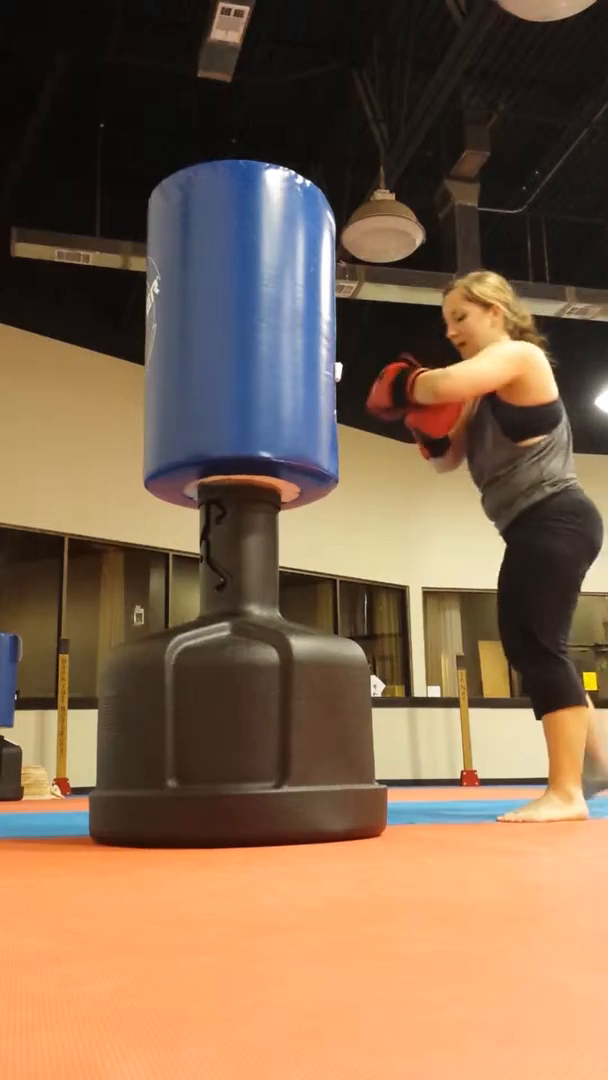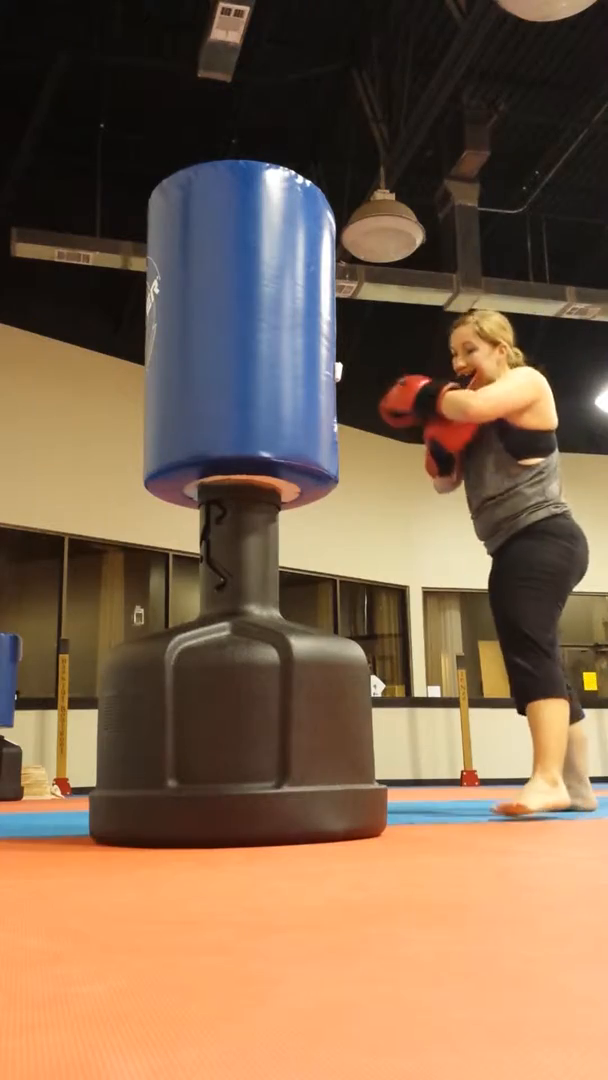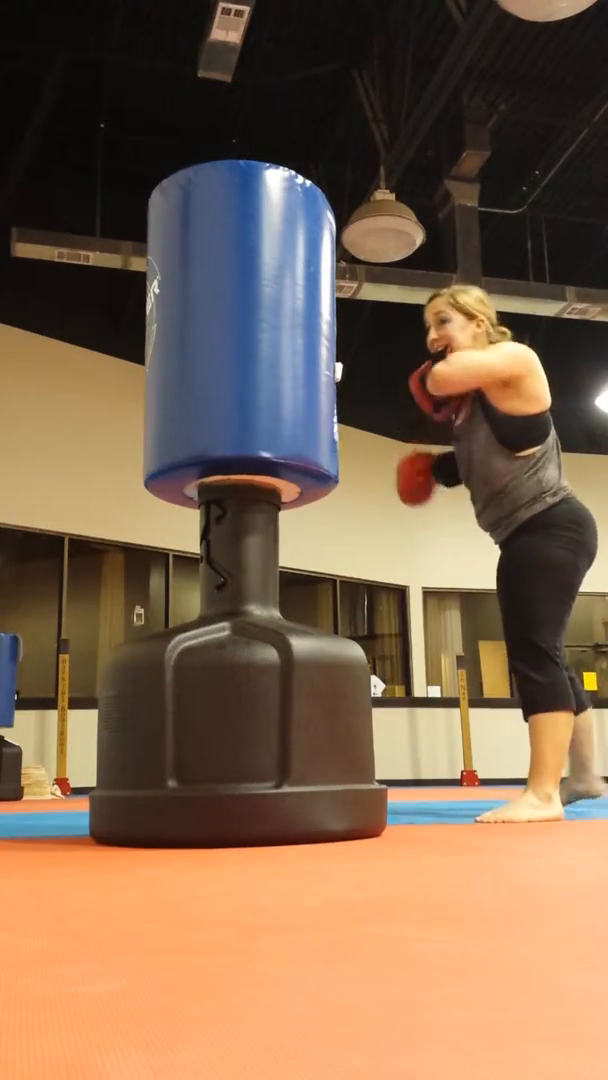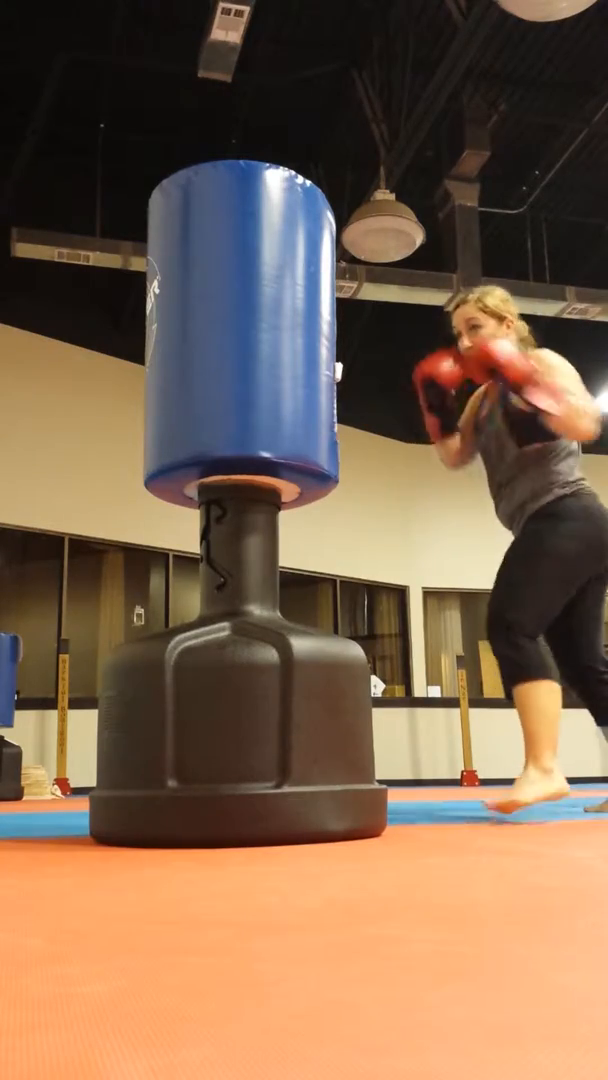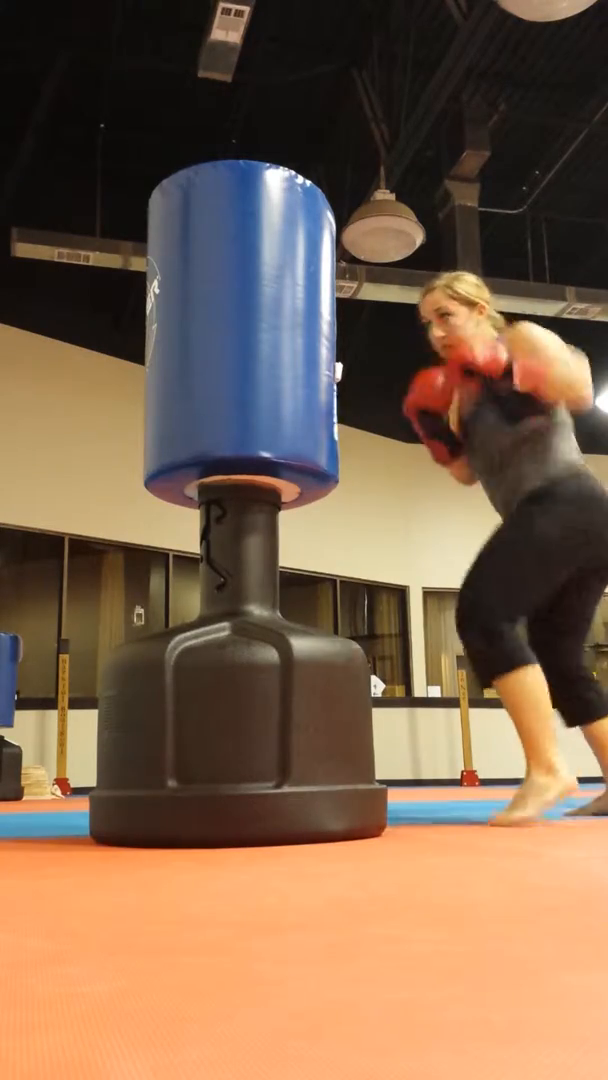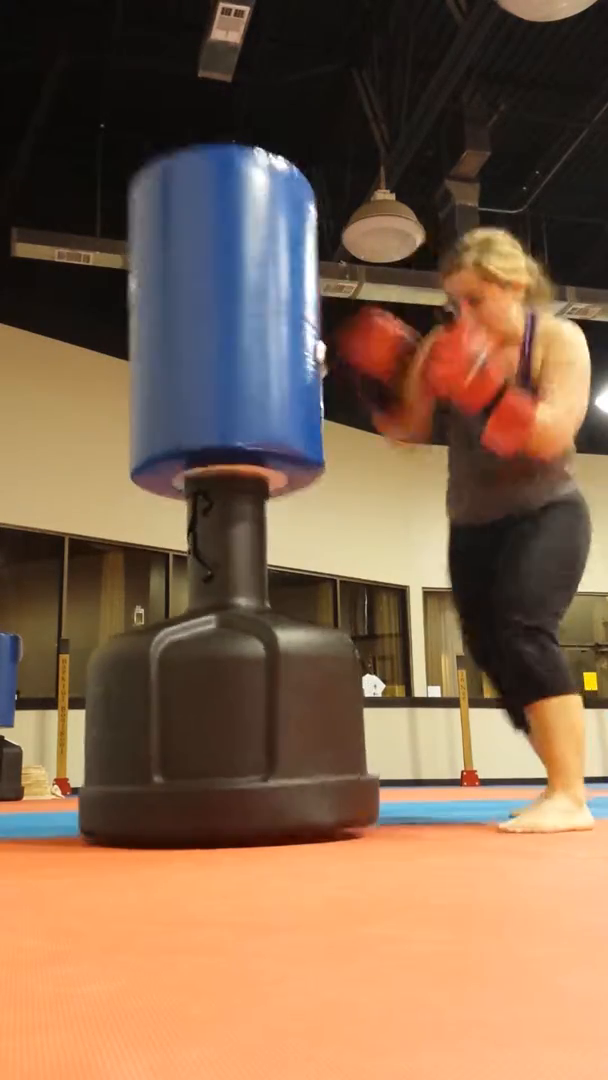
dt=0.5s
person 1, frame 1
left shoulder: (517, 355)
right shoulder: (485, 390)
left elbow: (445, 385)
right elbow: (448, 459)
left wrist: (399, 386)
right wrist: (428, 425)
left hip: (552, 523)
right hip: (538, 530)
left knee: (539, 648)
right knee: (528, 646)
person 1, frame 2
left shoulder: (526, 381)
right shoulder: (478, 418)
left elbow: (473, 406)
right elbow: (444, 481)
left wrist: (421, 397)
right wrist: (446, 441)
left hip: (545, 540)
right hip: (515, 549)
left knee: (529, 647)
right knee: (538, 654)
left ankle: (548, 780)
right ankle: (578, 786)
person 1, frame 3
left shoulder: (514, 359)
right shoulder: (472, 394)
left elbow: (444, 376)
left wrist: (427, 385)
right wrist: (442, 469)
left hip: (550, 530)
right hip: (524, 538)
left knee: (534, 652)
right knee: (541, 655)
left ankle: (542, 793)
person 1, frame 4
left shoulder: (541, 364)
right shoulder: (486, 394)
right elbow: (453, 457)
left wrist: (528, 377)
right wrist: (437, 406)
left hip: (564, 521)
right hip: (565, 529)
left knee: (510, 626)
left ankle: (543, 771)
person 1, frame 5
left shoulder: (523, 340)
right shoulder: (466, 390)
right elbow: (466, 471)
left wrist: (498, 366)
right wrist: (432, 423)
left hip: (563, 505)
left knee: (481, 615)
right knee: (558, 657)
left ankle: (546, 767)
person 1, frame 6
left shoulder: (559, 339)
right shoulder: (441, 345)
left elbow: (551, 436)
right elbow: (400, 428)
left wrist: (485, 383)
right wrist: (385, 377)
left hip: (547, 517)
right hip: (475, 529)
left knee: (523, 632)
right knee: (504, 666)
left ankle: (569, 798)
right ankle: (561, 787)
